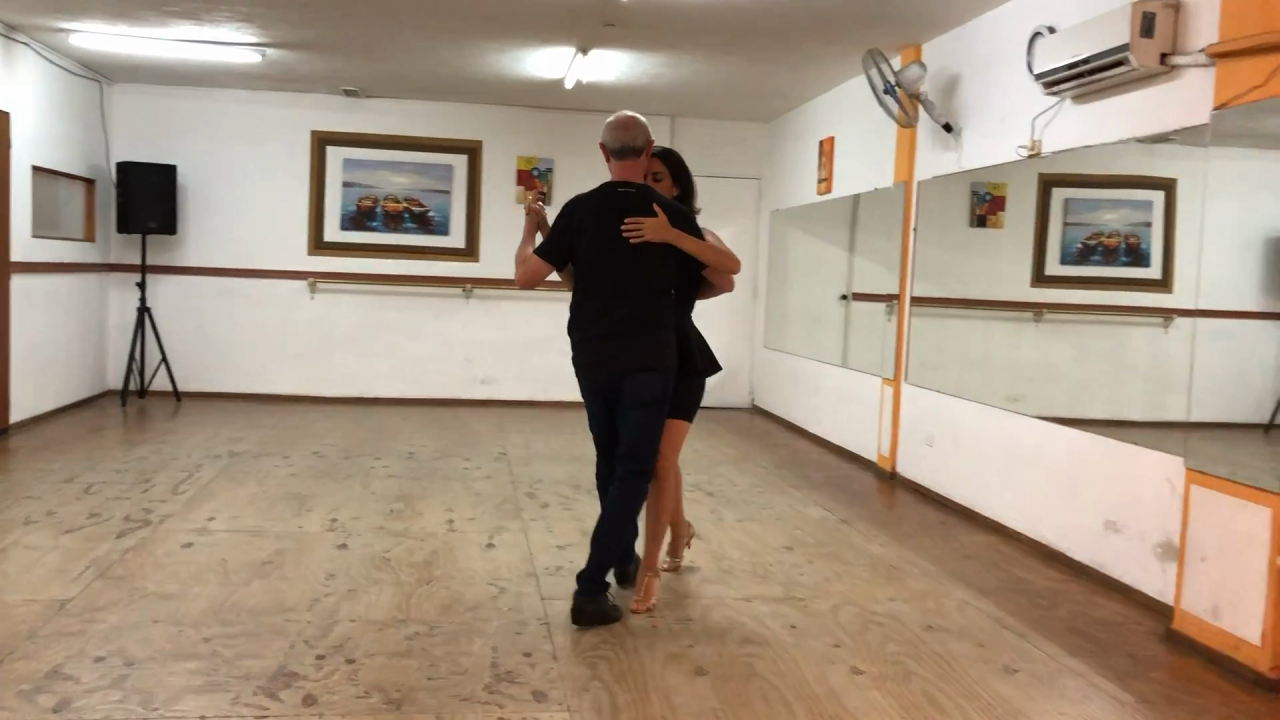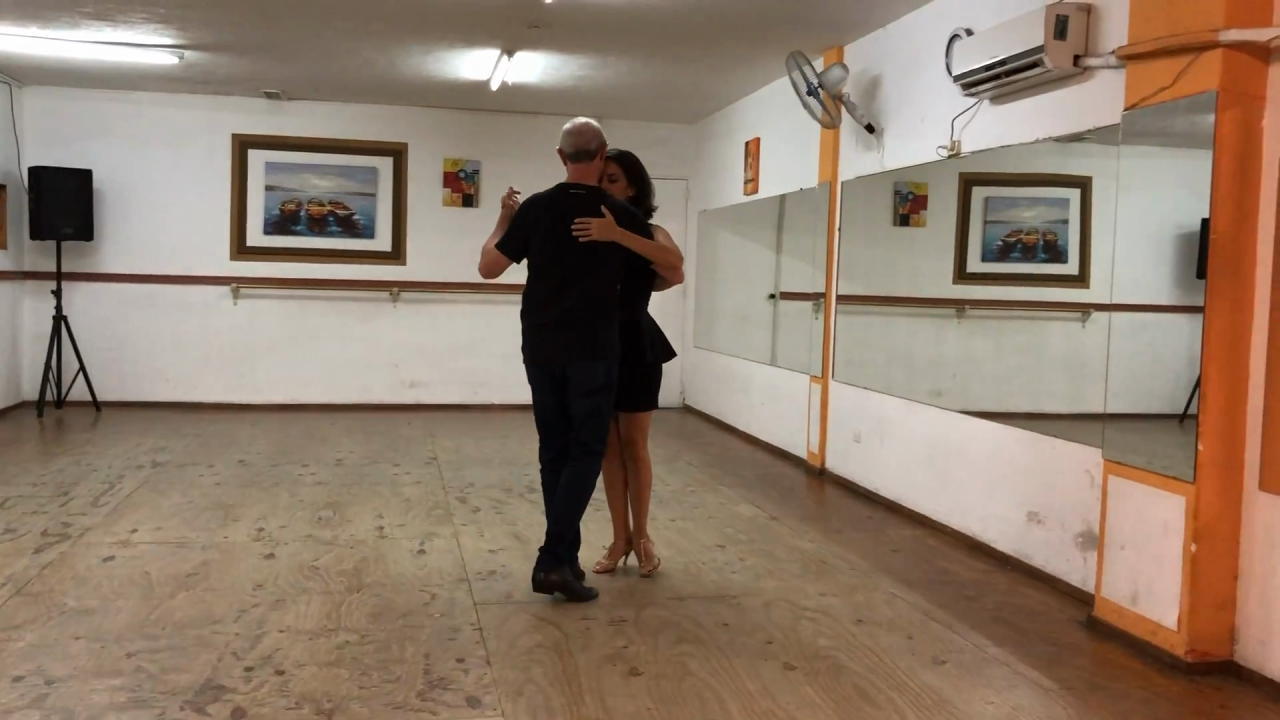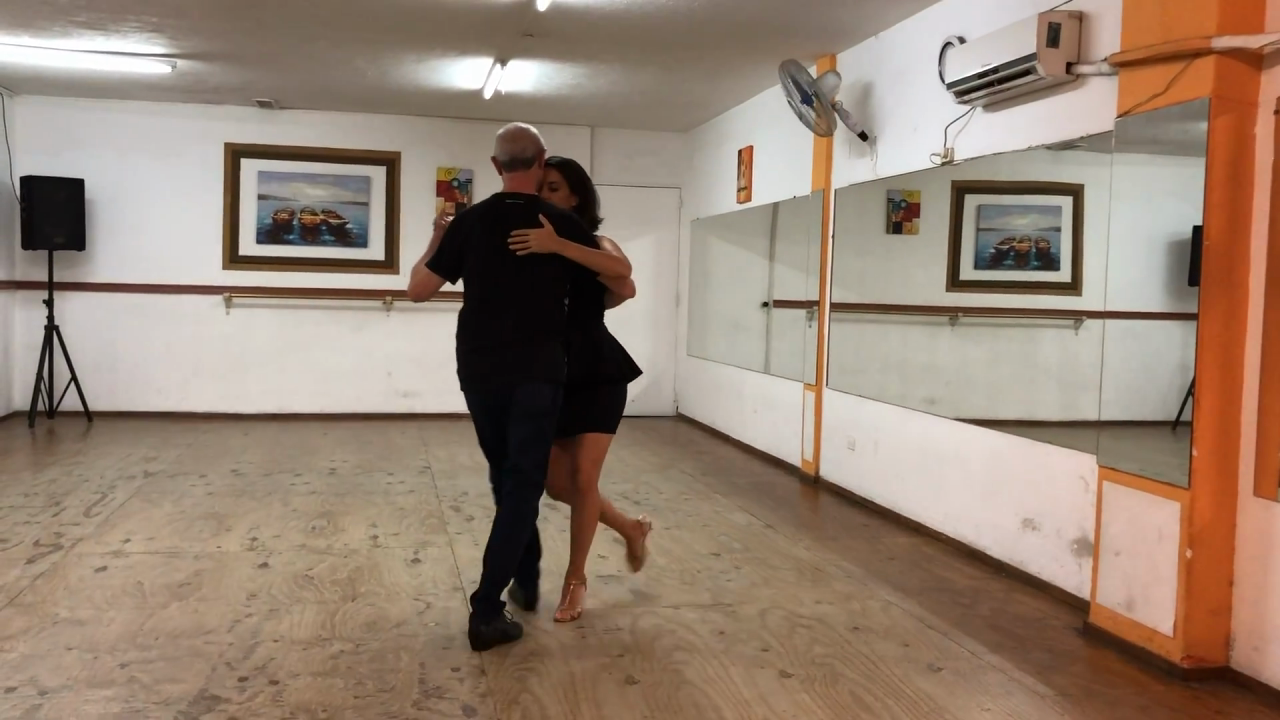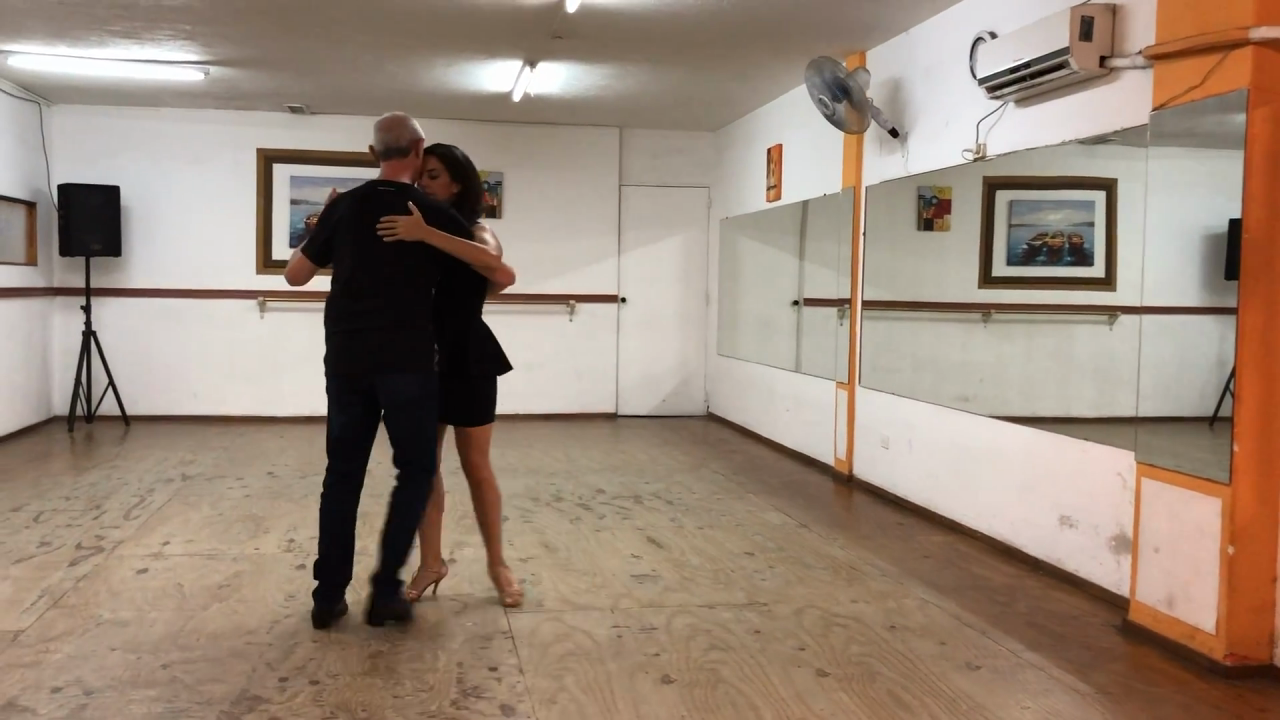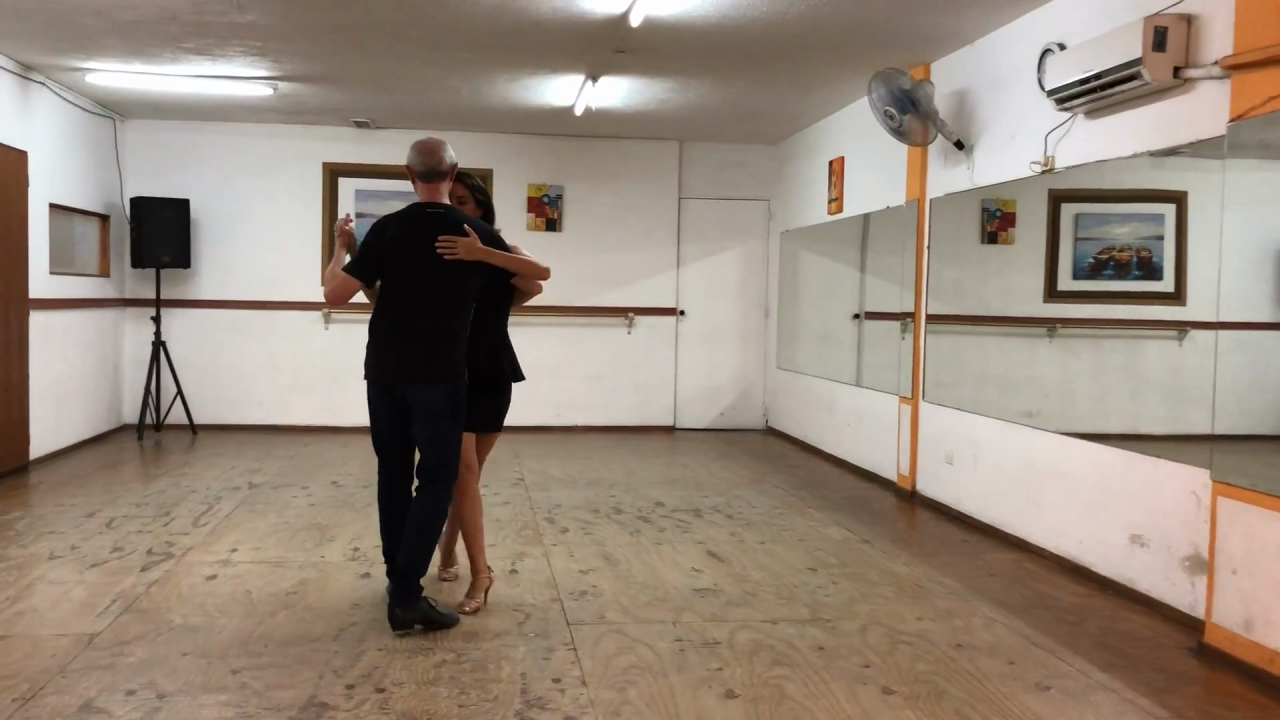
dt=1s
person 1, frame 1
left shoulder: (579, 210)
right shoulder: (672, 215)
left elbow: (527, 276)
left wrist: (530, 229)
right wrist: (679, 290)
left hip: (592, 359)
right hip: (648, 361)
left knee: (610, 461)
right knee: (633, 470)
left ankle: (624, 559)
right ankle: (591, 588)
person 1, frame 2
left shoulder: (536, 209)
right shoulder: (621, 215)
left elbow: (488, 268)
left wrist: (505, 220)
left hip: (541, 350)
right hip: (593, 352)
left knee: (554, 452)
right knee: (585, 452)
left ankle: (564, 558)
right ankle: (554, 559)
person 1, frame 3
left shoulder: (469, 222)
right shoulder: (562, 225)
left elbow: (418, 290)
left wrist: (436, 240)
left hip: (478, 371)
right hip: (537, 372)
left knee: (505, 476)
right knee: (524, 483)
left ankle: (523, 578)
right ankle: (487, 611)
person 1, frame 4
left shoulder: (343, 207)
right shoulder: (437, 215)
left elbow: (295, 275)
left hip: (346, 361)
right hip: (407, 363)
left knee: (342, 473)
right knee: (417, 470)
left ankle: (328, 595)
right ankle: (386, 588)
person 1, frame 5
left shoulder: (390, 229)
right shoulder: (478, 235)
left elbow: (336, 293)
left wrist: (341, 250)
left hip: (386, 371)
right hip: (439, 375)
left knee: (393, 474)
right knee: (435, 480)
left ankle: (400, 581)
right ankle: (406, 595)
person 2, frame 1
left shoulder: (693, 236)
right shoulder: (623, 235)
left elbow: (729, 268)
left wrist: (669, 235)
left hip: (681, 360)
left knee: (659, 462)
right knee: (655, 459)
left ankle: (648, 571)
right ankle: (680, 530)
person 2, frame 2
left shoulder: (647, 234)
right shoulder: (584, 230)
left elbow: (675, 265)
left wrist: (617, 235)
left hip: (636, 349)
left knee: (634, 446)
right knee: (608, 447)
left ankle: (642, 536)
right ankle: (620, 538)
person 2, frame 3
left shoulder: (595, 246)
right shoulder: (526, 246)
left elbow: (622, 273)
left wrist: (558, 245)
left hip: (598, 373)
left knee: (583, 478)
right knee: (558, 482)
left ankle: (575, 579)
right ankle: (629, 527)
person 2, frame 4
left shoulder: (474, 232)
right shoulder: (410, 234)
left elbow: (494, 265)
left wrist: (426, 234)
left hip: (468, 360)
left knee: (476, 465)
left ankle: (497, 562)
right ankle: (430, 562)
person 2, frame 5
left shoulder: (500, 253)
left elbow: (539, 276)
left wrist: (482, 254)
left hip: (493, 373)
left knee: (471, 469)
right knee: (462, 468)
left ankle: (450, 545)
right ankle: (480, 570)
